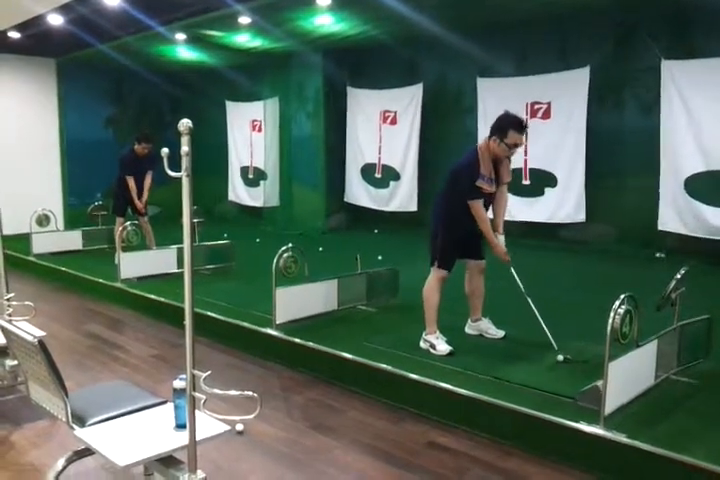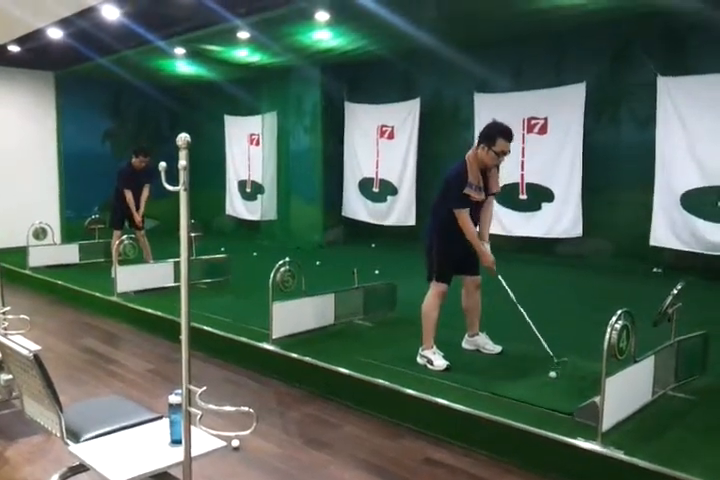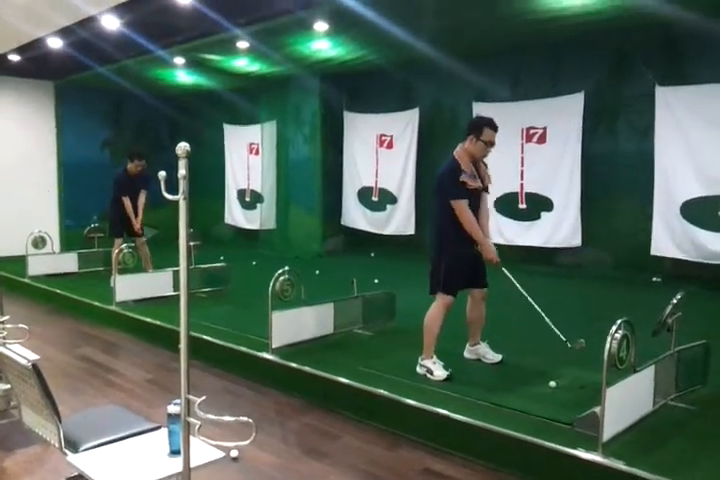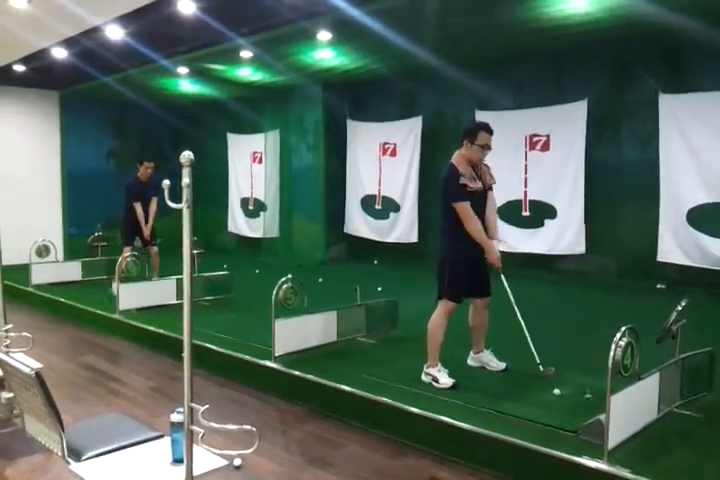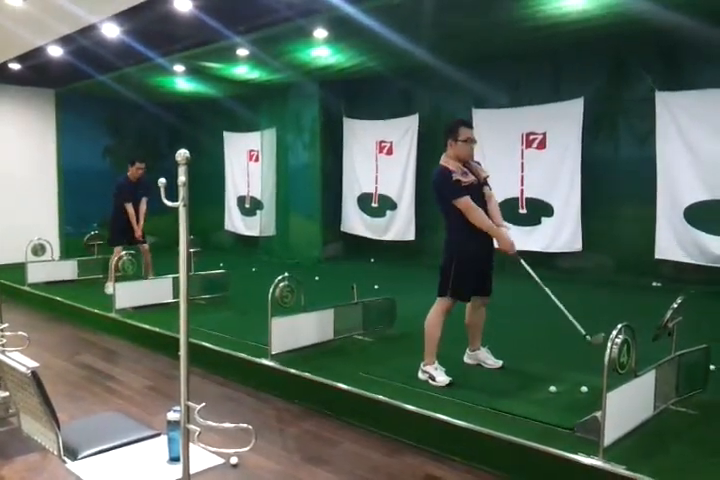
dt=0.5s
person 1, frame 1
left shoulder: (502, 158)
right shoulder: (470, 166)
left elbow: (501, 192)
right elbow: (477, 209)
left wrist: (499, 232)
right wrist: (495, 244)
left hip: (469, 222)
right hip: (448, 220)
left knee: (477, 266)
right knee: (439, 273)
left ankle: (476, 321)
right ankle: (430, 334)
person 1, frame 2
left shoulder: (491, 169)
right shoulder: (458, 176)
left elbow: (487, 204)
right elbow: (463, 219)
left wrist: (485, 242)
right wrist: (483, 252)
left hip: (466, 236)
right hip: (443, 235)
left knee: (473, 282)
right knee: (439, 288)
left ankle: (473, 336)
right ankle: (427, 350)
person 1, frame 3
left shoulder: (479, 167)
right shoulder: (451, 170)
left elbow: (482, 204)
right elbow: (463, 212)
left wrist: (486, 240)
right wrist: (485, 245)
left hip: (471, 244)
right hip: (450, 245)
left knee: (479, 293)
right knee: (444, 299)
left ankle: (474, 345)
right ankle: (426, 359)
person 1, frame 4
left shoulder: (483, 171)
right shoulder: (452, 175)
left elbow: (490, 205)
right elbow: (467, 215)
left wrist: (493, 240)
right wrist: (488, 247)
left hip: (477, 250)
right hip: (455, 250)
left knee: (481, 300)
right knee: (447, 305)
left ankle: (478, 353)
right ankle: (431, 367)
person 1, frame 5
left shoulder: (475, 168)
right shoulder: (444, 175)
left elbow: (489, 198)
right elbow: (469, 210)
left wrist: (501, 227)
right wrist: (499, 236)
left hip: (482, 245)
right hip: (460, 248)
left knee: (480, 298)
right knee: (445, 302)
left ankle: (474, 350)
right ankle: (428, 365)
person 2, frame 1
left shoulder: (151, 157)
right shoulder: (126, 158)
left elbow: (148, 177)
right elbow: (130, 181)
left wrist: (144, 197)
right wrist: (135, 201)
left hip: (139, 192)
right hip: (122, 192)
left knee: (144, 220)
right knee: (120, 220)
left ankle: (153, 249)
right ankle: (118, 252)
person 2, frame 2
left shoulder: (148, 171)
right shoulder: (124, 171)
left elbow: (146, 190)
right elbow: (128, 194)
left wrist: (141, 210)
right wrist: (134, 214)
left hip: (137, 205)
right hip: (120, 205)
left knee: (141, 234)
right knee: (117, 234)
left ankle: (150, 262)
right ankle: (115, 265)
person 2, frame 3
left shoulder: (144, 176)
right shoulder: (120, 178)
left elbow: (142, 196)
right elbow: (126, 201)
left wrist: (139, 218)
right wrist: (133, 221)
left hip: (134, 212)
right hip: (118, 212)
left knee: (141, 241)
right knee: (118, 242)
left ankle: (150, 271)
right ankle: (114, 275)
person 2, frame 4
left shoulder: (154, 183)
right shoulder: (131, 184)
left elbow: (154, 203)
right elbow: (138, 207)
left wrist: (149, 227)
right wrist: (144, 227)
left hip: (148, 218)
right hip: (131, 222)
left knee: (154, 251)
right knee: (127, 252)
left ankle: (156, 279)
person 2, frame 5
left shoulder: (143, 183)
right shoulder: (122, 184)
left elbow: (143, 204)
right elbow: (129, 208)
left wrist: (141, 225)
right wrist: (135, 229)
left hip: (135, 220)
right hip: (119, 221)
left knee: (145, 248)
right knee: (118, 250)
left ankle: (151, 277)
right ankle: (110, 283)
